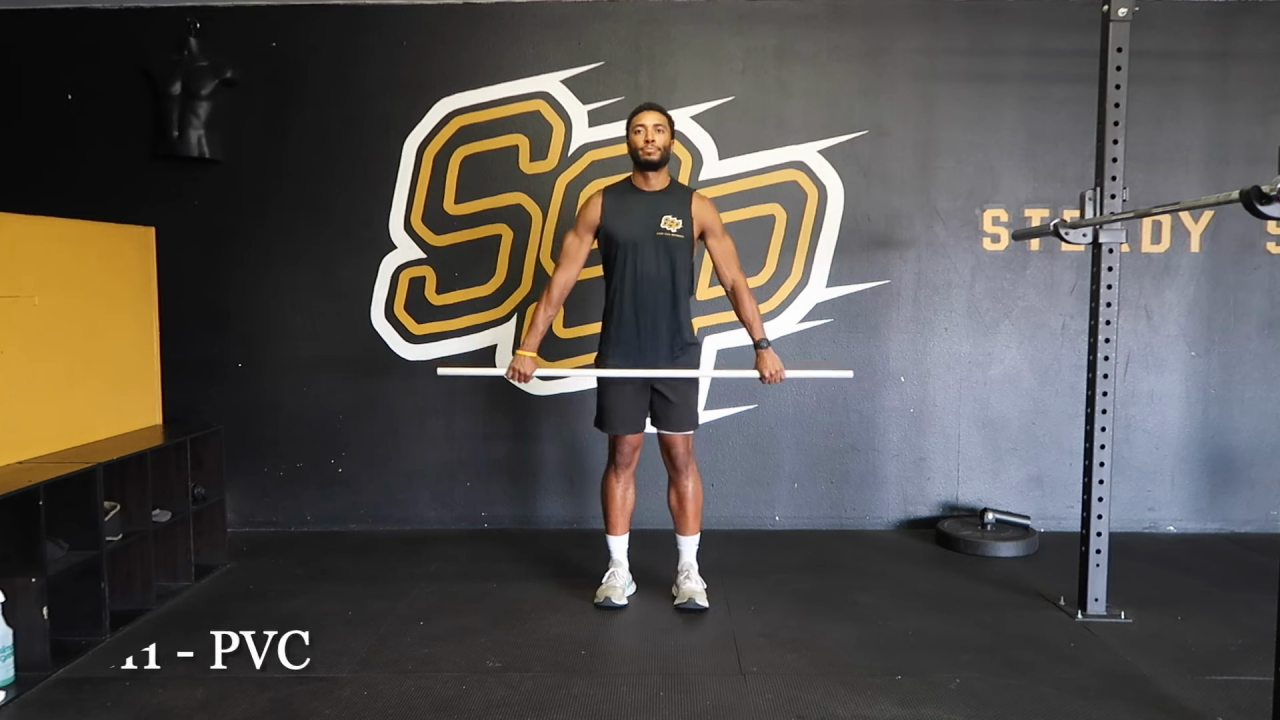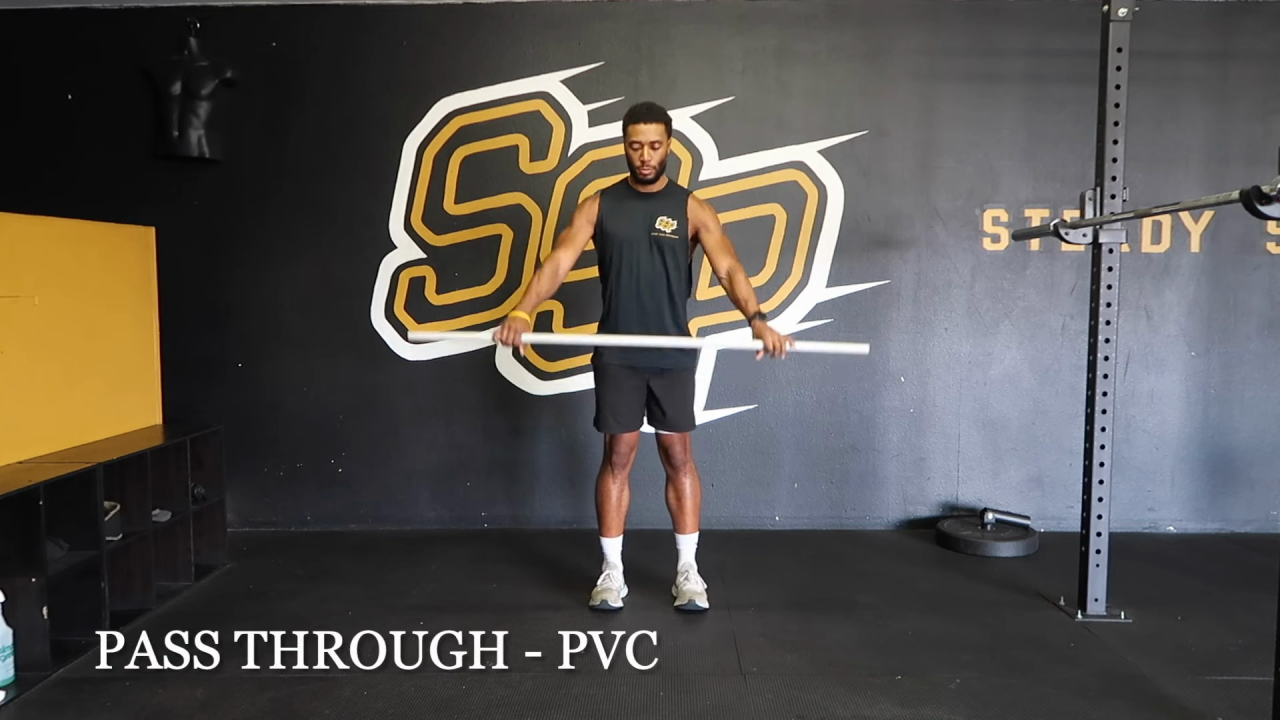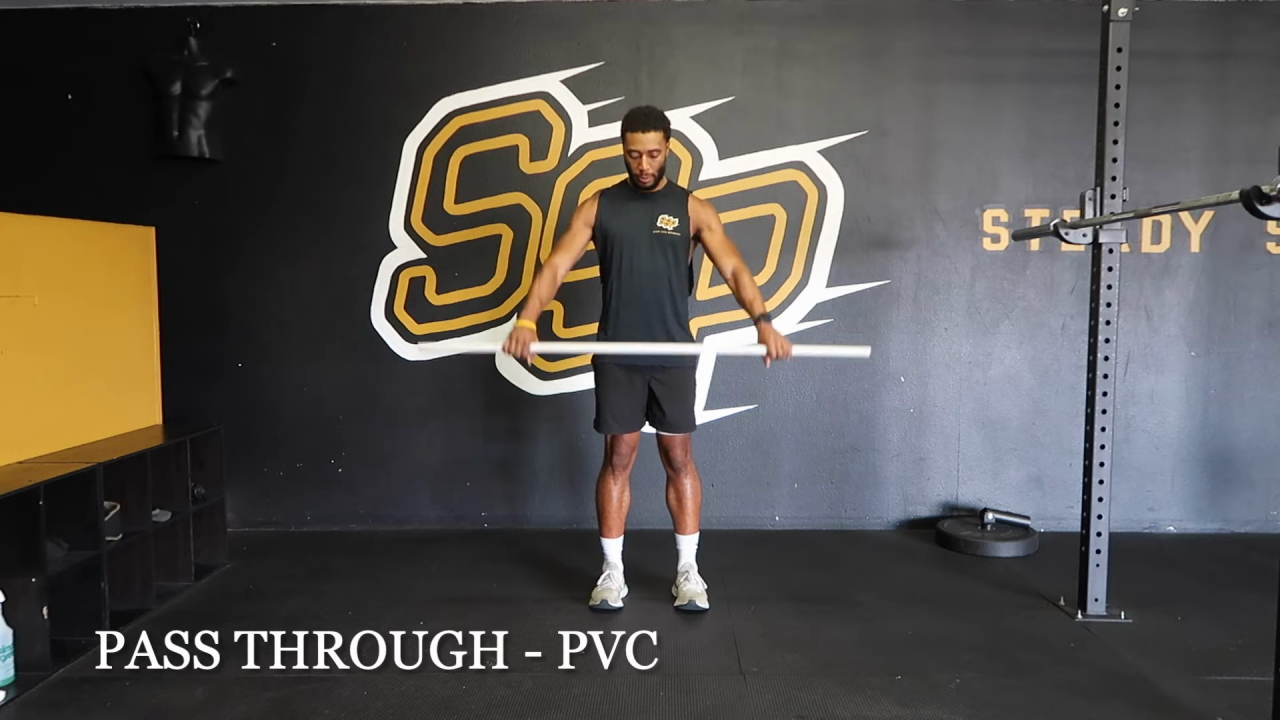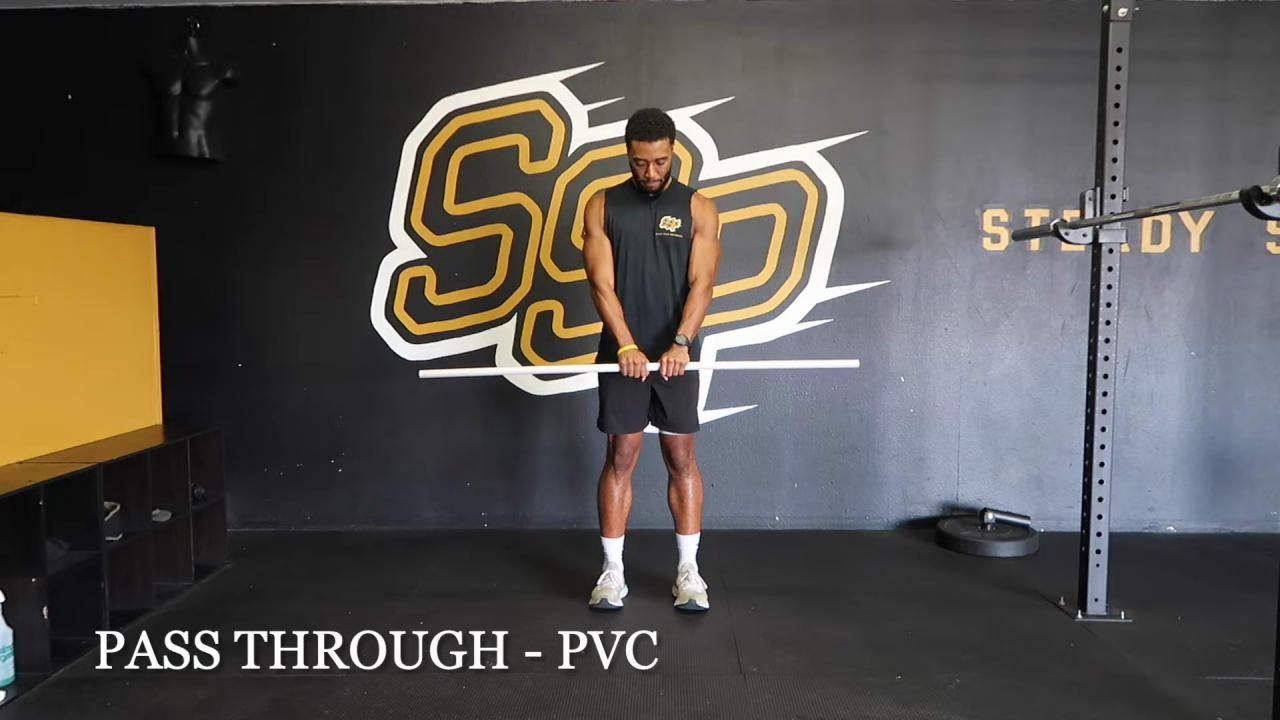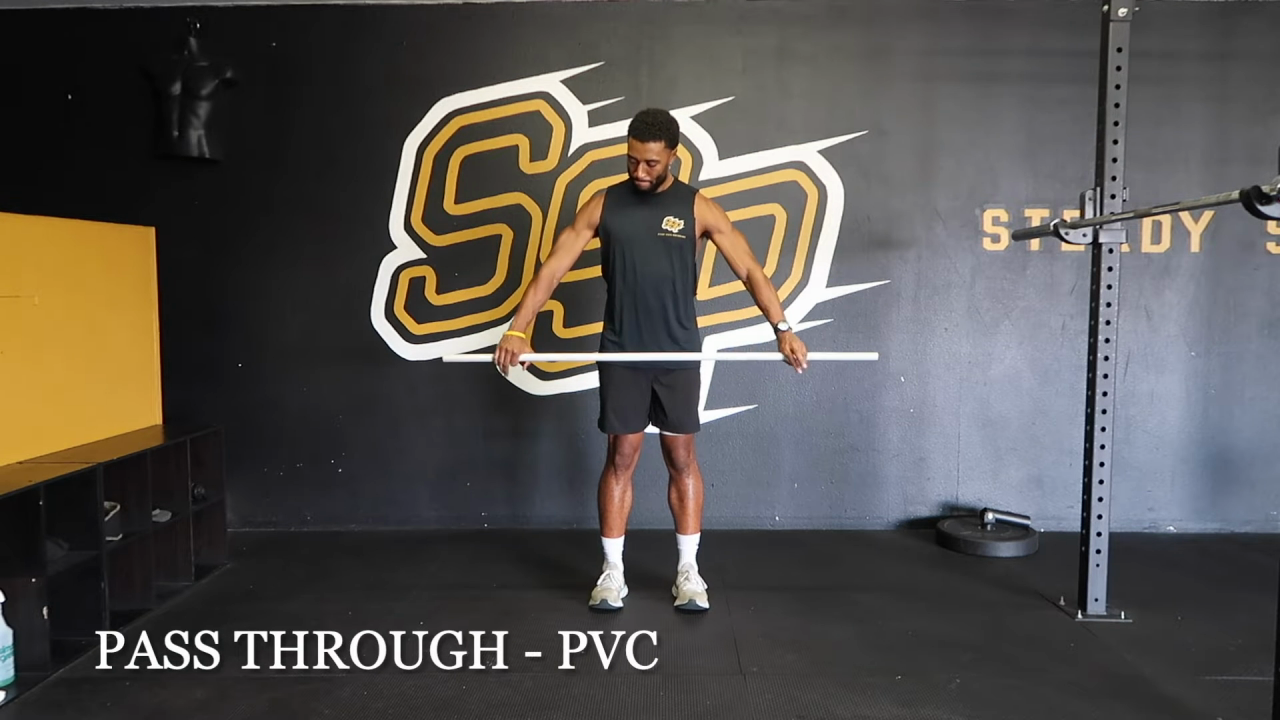
dt=1s
person 1, frame 1
left shoulder: (696, 206)
right shoulder: (601, 205)
left elbow: (734, 280)
right elbow: (561, 279)
left wrist: (762, 345)
right wrist: (529, 346)
left hip: (677, 354)
right hip: (620, 354)
left knee: (681, 459)
right knee: (621, 458)
left ankle: (688, 571)
right ankle: (618, 569)
person 1, frame 2
left shoulder: (692, 208)
right shoulder: (598, 205)
left elbow: (727, 265)
right elbow: (558, 260)
left wrist: (758, 318)
right wrist: (523, 311)
left hip: (673, 354)
right hip: (616, 354)
left knee: (679, 457)
right knee: (617, 458)
left ankle: (687, 571)
right ankle: (612, 571)
person 1, frame 3
left shoulder: (692, 208)
right shoulder: (598, 206)
left elbow: (733, 267)
right elbow: (557, 265)
left wrist: (763, 321)
right wrist: (527, 320)
left hip: (674, 355)
right hip: (616, 355)
left knee: (679, 459)
right knee: (617, 459)
left ankle: (687, 571)
right ankle: (612, 572)
person 1, frame 4
left shoulder: (698, 207)
right shoulder: (602, 206)
left elbow: (701, 284)
right elbow: (602, 284)
left wrist: (680, 343)
right wrist: (627, 347)
left hip: (676, 353)
right hip: (622, 353)
left knee: (681, 458)
right knee: (620, 458)
left ankle: (688, 570)
right ankle: (612, 571)
person 1, frame 5
left shoulder: (698, 207)
right shoulder: (603, 203)
left elbow: (749, 270)
right elbow: (553, 268)
left wrist: (782, 330)
right wrist: (517, 329)
left hip: (678, 354)
right hip: (621, 354)
left knee: (682, 457)
right knee: (620, 457)
left ankle: (688, 570)
right ankle: (612, 571)
